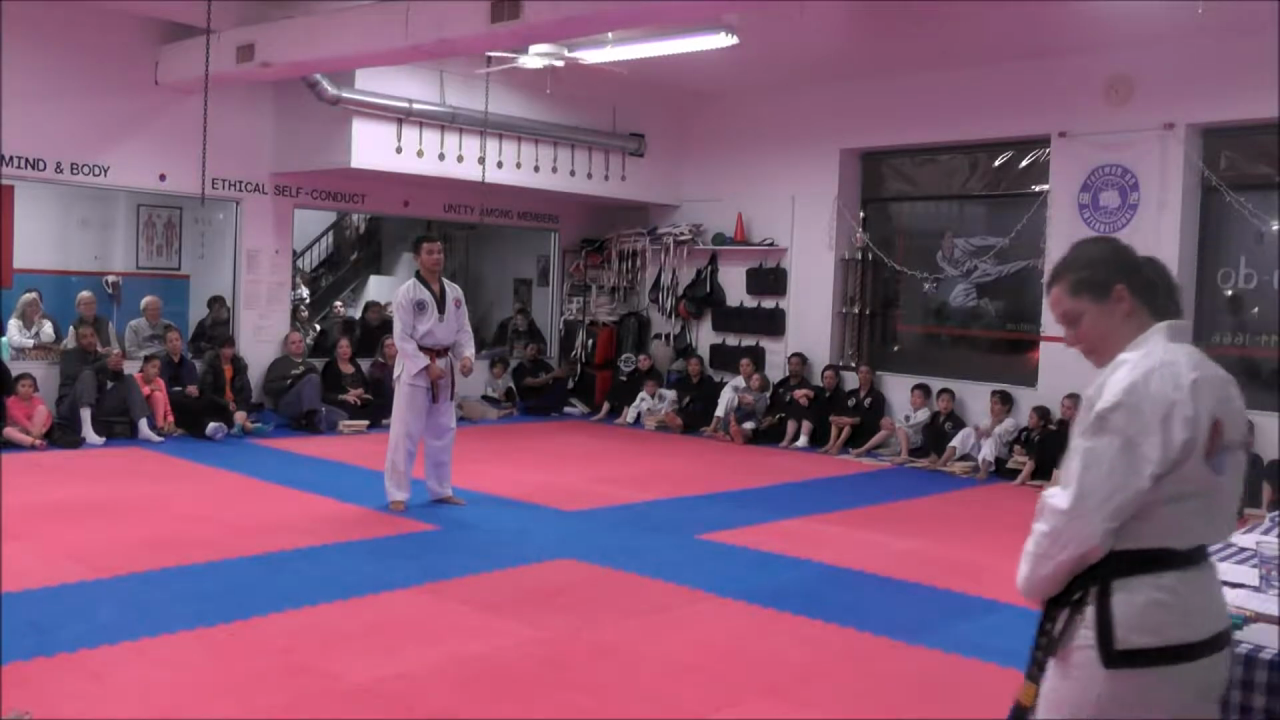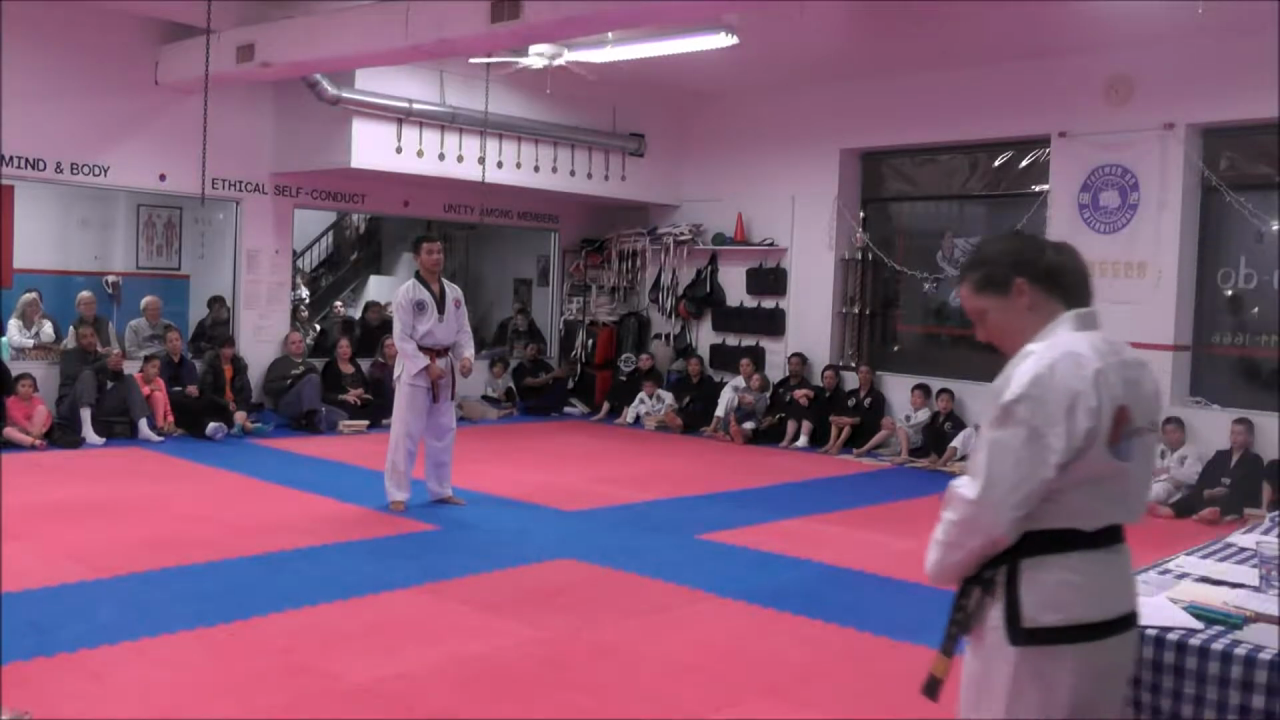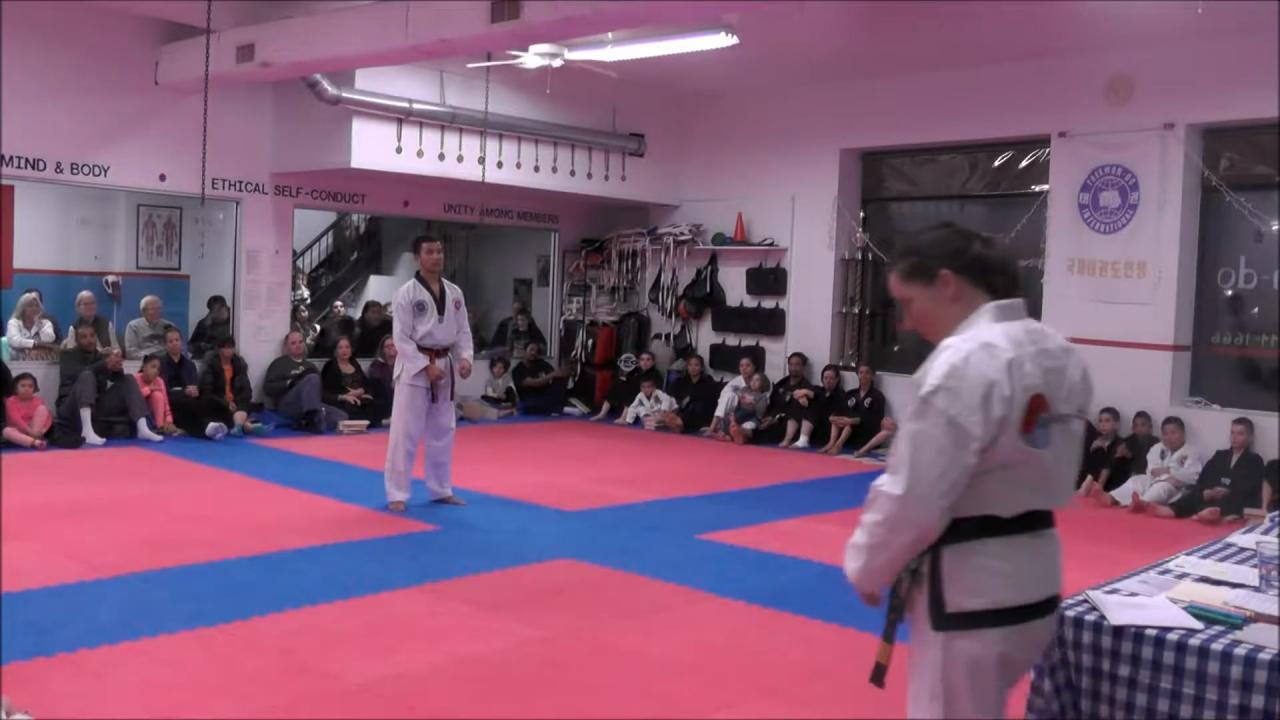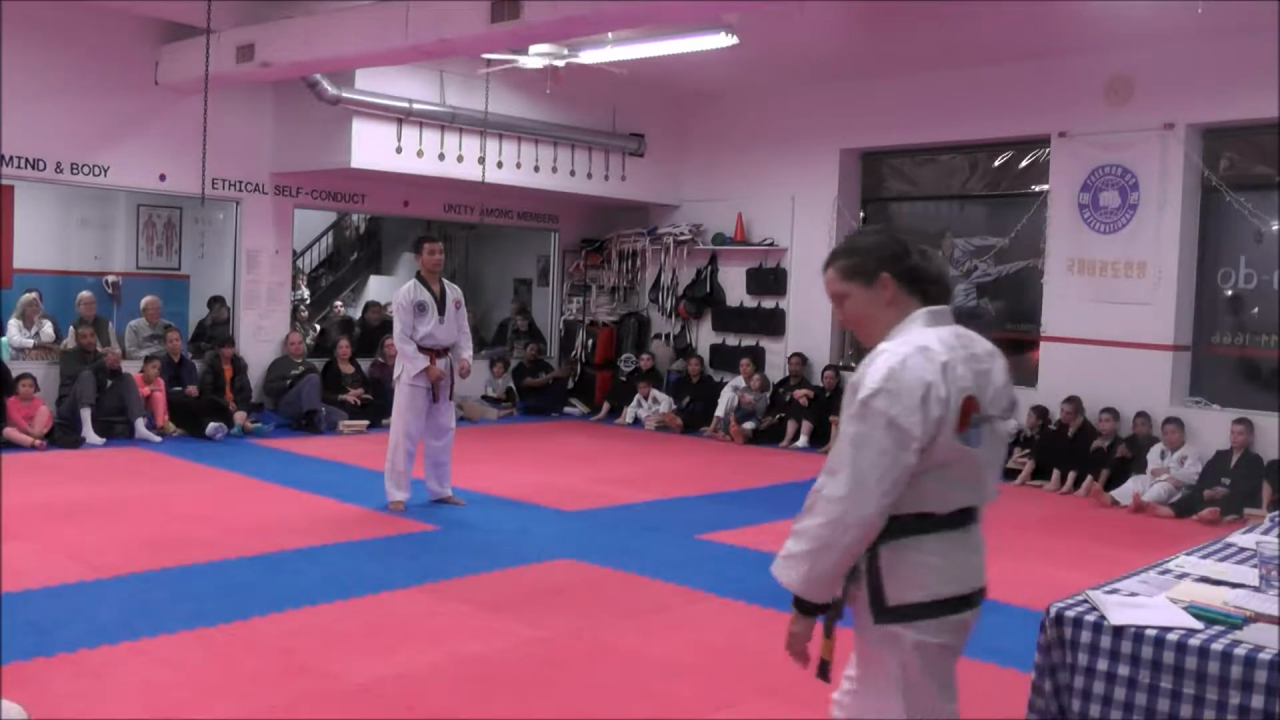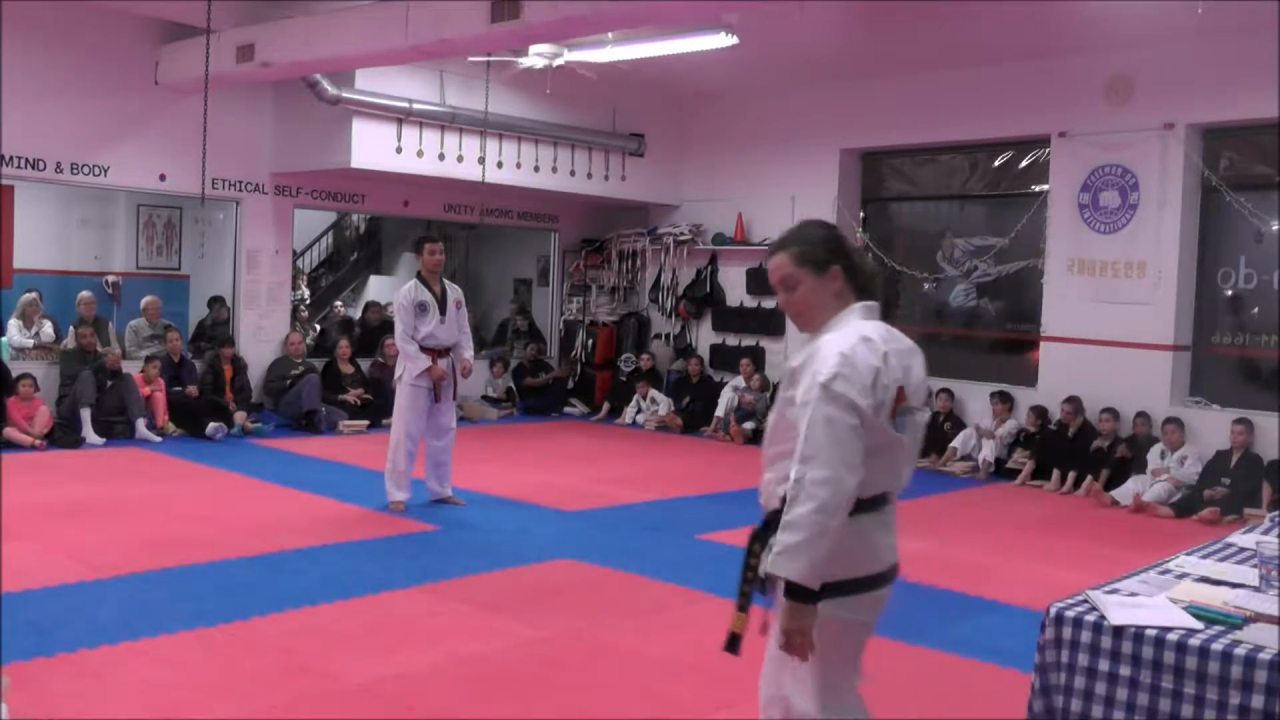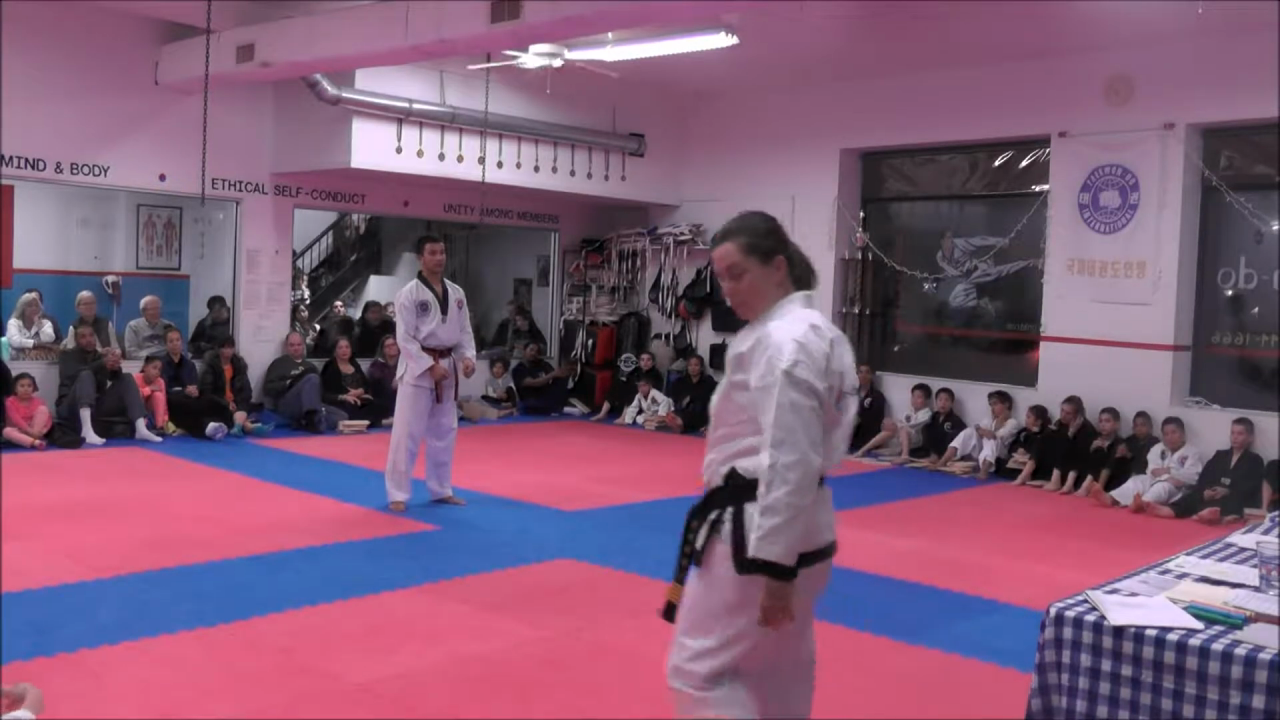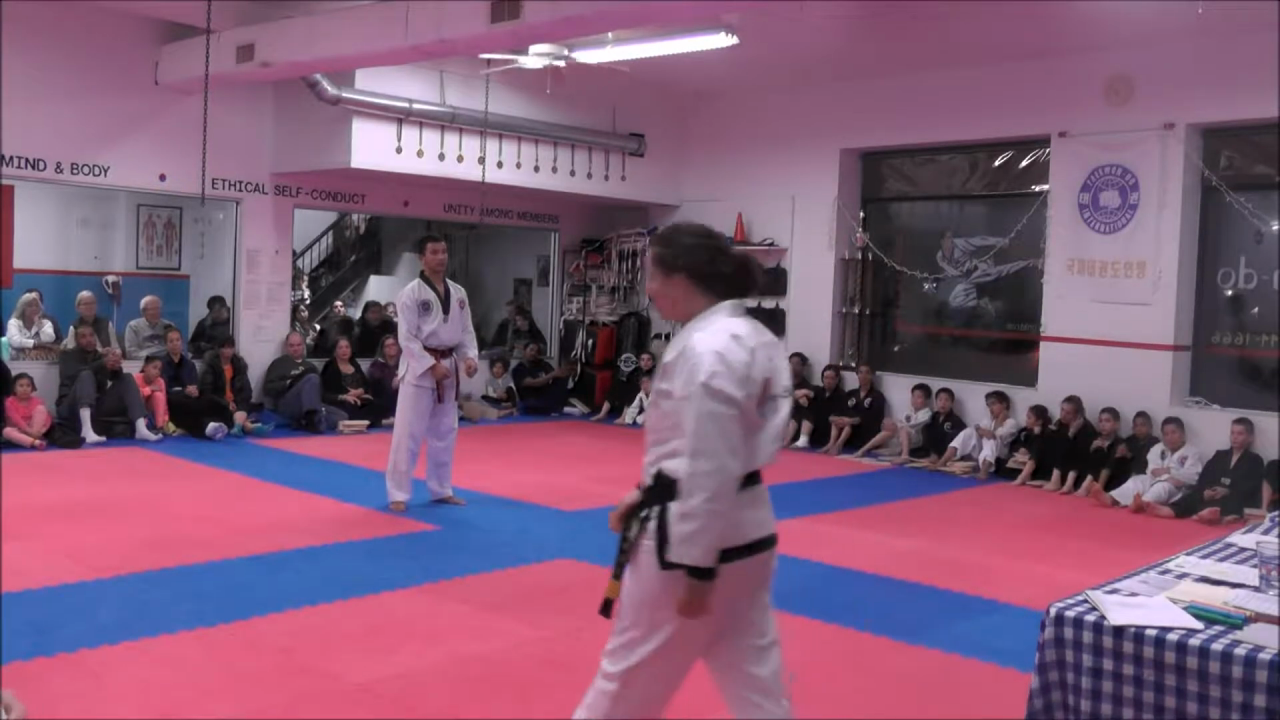
dt=0.2s
person 1, frame 1
left shoulder: (1135, 382)
right shoulder: (1212, 379)
left elbow: (1082, 513)
left wrist: (1036, 579)
left hip: (1127, 622)
right hip: (1193, 613)
person 1, frame 2
left shoulder: (1041, 373)
right shoulder: (1129, 364)
left elbow: (987, 503)
left wrist: (945, 563)
left hip: (1041, 599)
right hip: (1107, 589)
person 1, frame 3
left shoulder: (960, 366)
right shoulder: (1059, 351)
left elbow: (911, 497)
right elbow: (1046, 466)
left wrist: (867, 571)
left hip: (969, 581)
right hip: (1032, 567)
person 1, frame 4
left shoulder: (893, 369)
right shoulder: (981, 354)
left elbow: (850, 498)
left wrist: (807, 597)
left hip: (906, 576)
right hip: (954, 560)
person 1, frame 5
left shoulder: (834, 357)
right shoulder: (891, 343)
left elbow: (822, 482)
left wrist: (801, 588)
left hip: (825, 554)
right hip: (860, 544)
person 1, frame 6
left shoulder: (782, 342)
right shoulder: (813, 331)
left elbow: (789, 463)
left wrist: (775, 566)
left hip: (761, 532)
right hip: (798, 528)
left knee: (700, 670)
right knee: (782, 673)
person 1, frame 7
left shoulder: (704, 352)
right shoulder: (756, 339)
left elbow: (705, 471)
left wrist: (695, 565)
right wrist: (642, 499)
left hip: (695, 531)
right hip: (747, 527)
left knee: (630, 663)
right knee: (754, 666)
person 2, frame 1
left shoulder: (454, 292)
right shoulder: (408, 292)
left elbow: (463, 329)
right elbow: (402, 337)
left wrist: (466, 356)
right wrist: (426, 365)
left hip: (445, 366)
right hip: (415, 367)
left knee: (443, 432)
right knee: (406, 432)
left ankle: (440, 489)
right ankle: (397, 493)
person 2, frame 2
left shoulder: (454, 292)
right shoulder: (407, 292)
left elbow: (463, 330)
right elbow: (402, 337)
left wrist: (466, 356)
right wrist: (426, 365)
left hip: (445, 366)
right hip: (415, 368)
left knee: (443, 432)
right knee: (406, 432)
left ankle: (441, 489)
right ankle: (397, 493)
person 2, frame 3
left shoulder: (454, 292)
right shoulder: (407, 293)
left elbow: (462, 331)
right elbow: (401, 337)
left wrist: (464, 358)
right wrist: (425, 366)
left hip: (445, 366)
right hip: (414, 368)
left knee: (443, 432)
right knee: (405, 432)
left ankle: (441, 489)
right ankle: (397, 493)
person 2, frame 4
left shoulder: (454, 292)
right shoulder: (407, 293)
left elbow: (462, 331)
right elbow: (402, 338)
left wrist: (464, 358)
right wrist: (425, 367)
left hip: (445, 367)
right hip: (414, 369)
left knee: (443, 432)
right knee: (405, 433)
left ankle: (441, 489)
right ankle: (397, 493)
person 2, frame 5
left shoulder: (455, 292)
right shoulder: (408, 293)
left elbow: (463, 331)
right elbow: (403, 338)
left wrist: (465, 358)
right wrist: (428, 367)
left hip: (446, 367)
right hip: (416, 368)
left knee: (443, 432)
right knee: (406, 433)
left ankle: (441, 489)
right ankle: (397, 493)
person 2, frame 6
left shoulder: (456, 293)
right shoulder: (410, 293)
left elbow: (464, 331)
right elbow: (405, 338)
left wrist: (467, 357)
right wrist: (430, 366)
left hip: (447, 367)
right hip: (418, 368)
left knee: (444, 432)
right knee: (407, 433)
left ankle: (441, 489)
right ankle: (398, 493)
person 2, frame 7
left shoulder: (458, 293)
right shoulder: (412, 293)
left elbow: (466, 331)
right elbow: (407, 337)
left wrist: (469, 357)
right wrist: (431, 365)
left hip: (449, 367)
right hip: (419, 368)
left knee: (445, 433)
right knee: (408, 432)
left ankle: (441, 489)
right ankle: (398, 493)
